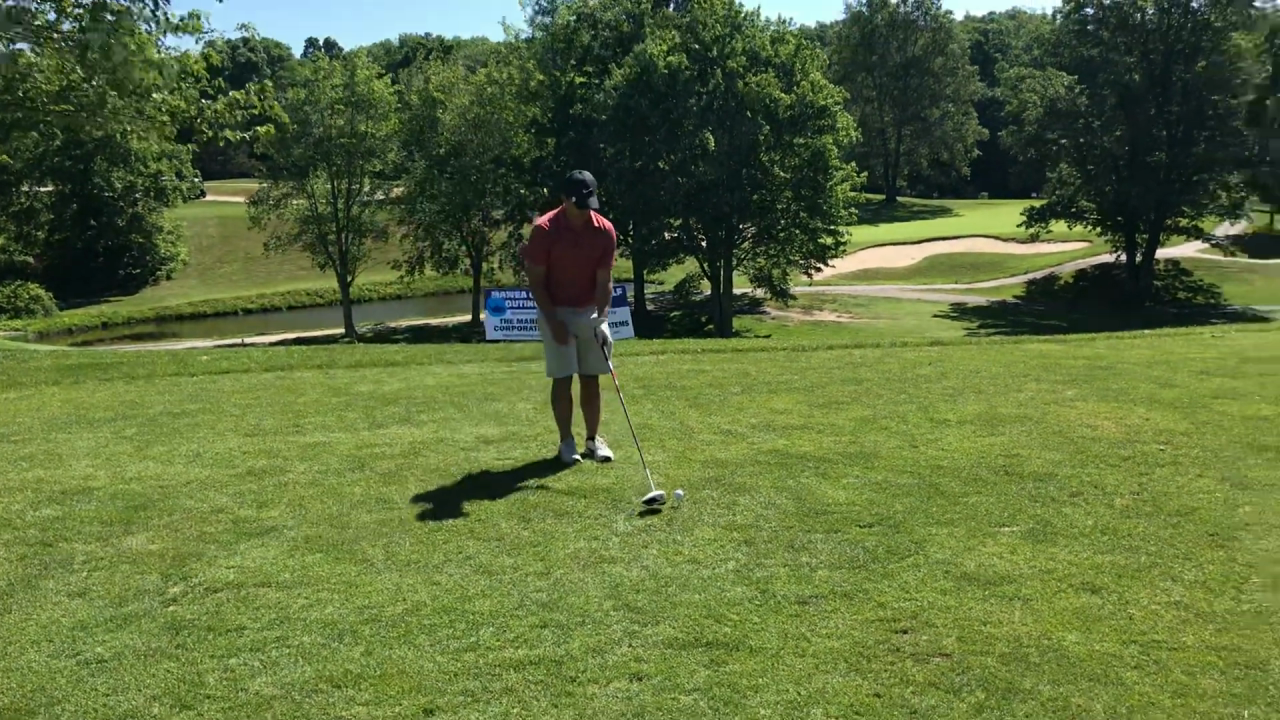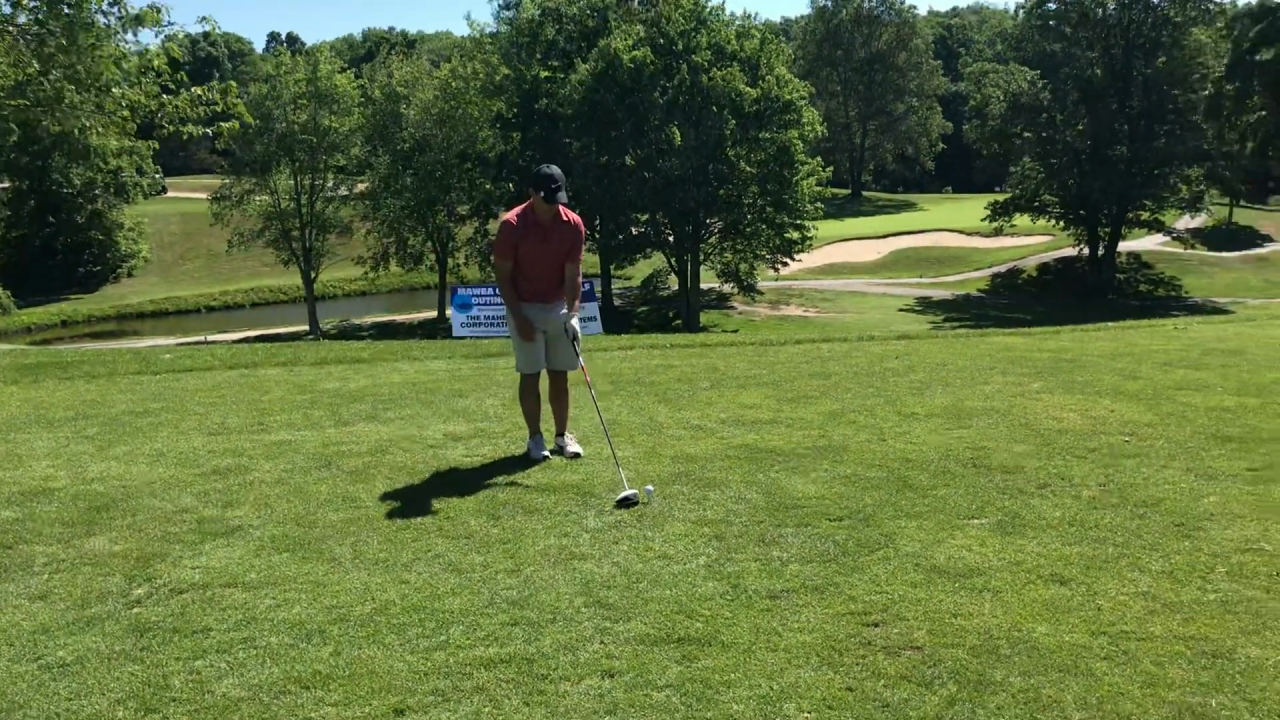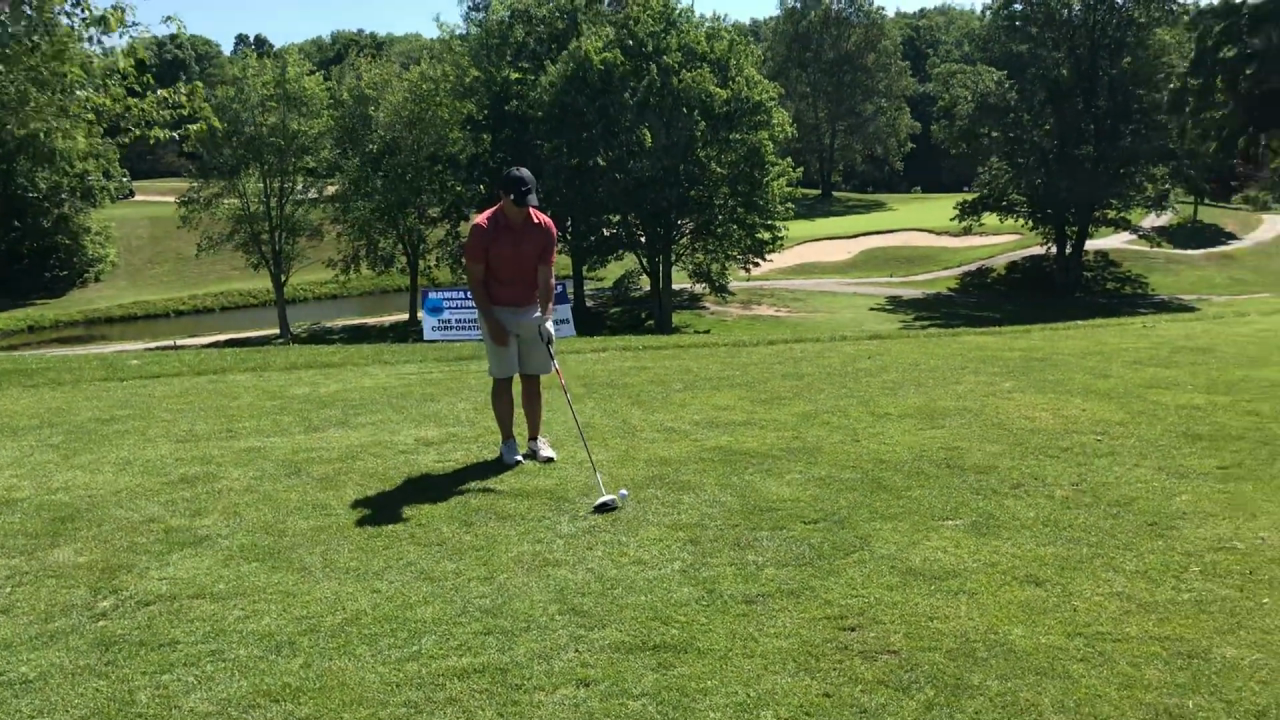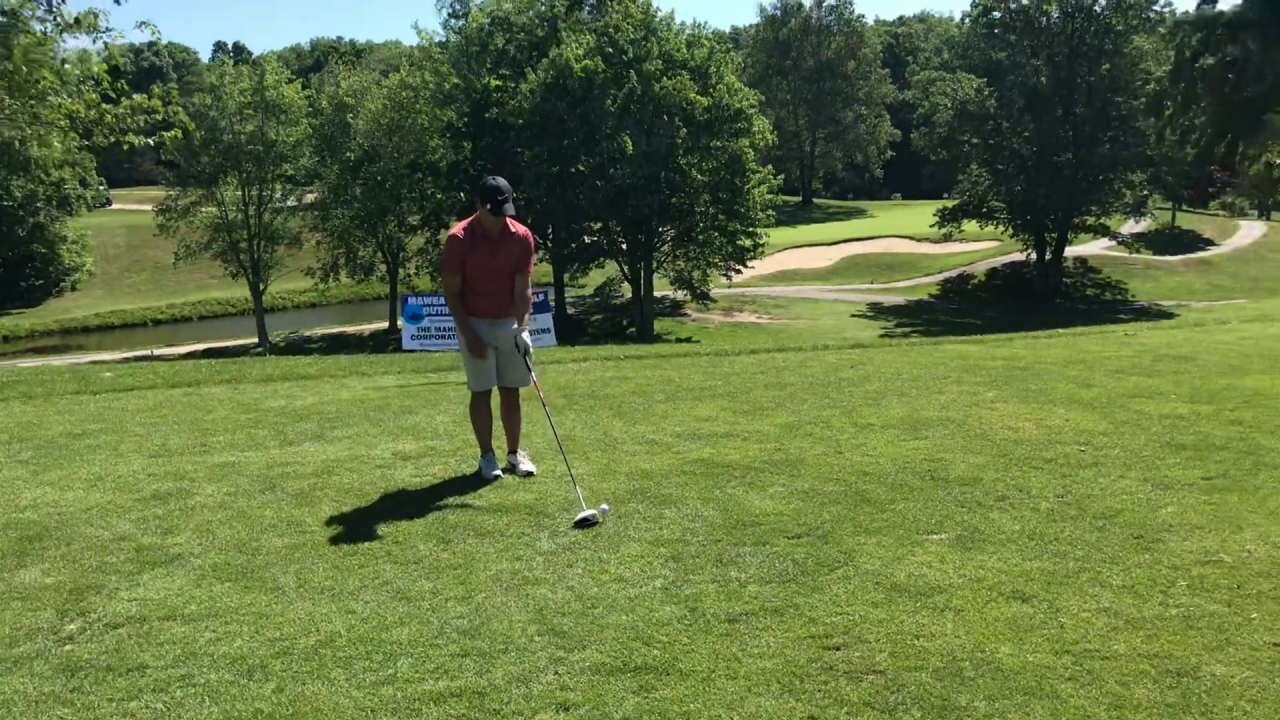
dt=0.3s
person 1, frame 1
left shoulder: (605, 230)
right shoulder: (544, 229)
left elbow: (604, 280)
right elbow: (536, 281)
left wrist: (603, 319)
right wrist: (554, 320)
left hip: (590, 312)
right hip: (556, 313)
left knee: (591, 379)
right knee: (562, 379)
left ankle: (593, 439)
right ankle: (566, 440)
person 1, frame 2
left shoulder: (573, 224)
right shoulder: (512, 225)
left elbow: (573, 274)
right elbow: (503, 276)
left wrist: (573, 314)
right wrist: (518, 317)
left hip: (559, 307)
right hip: (524, 308)
left knee: (559, 375)
right knee: (530, 375)
left ankle: (562, 435)
right ankle: (535, 437)
person 1, frame 3
left shoulder: (545, 226)
right shoulder: (482, 228)
left elbow: (546, 276)
right elbow: (475, 281)
left wrist: (547, 316)
right wrist: (491, 322)
left hip: (531, 311)
right hip: (497, 312)
left knee: (532, 379)
right knee: (503, 379)
left ankle: (535, 439)
right ankle: (508, 442)
person 1, frame 4
left shoulder: (522, 236)
right shoulder: (458, 239)
left elbow: (523, 287)
right elbow: (452, 293)
left wrist: (523, 327)
right wrist: (468, 335)
left hip: (509, 322)
right hip: (474, 324)
left knee: (511, 391)
right knee: (481, 392)
left ankle: (515, 453)
right ankle: (487, 456)
